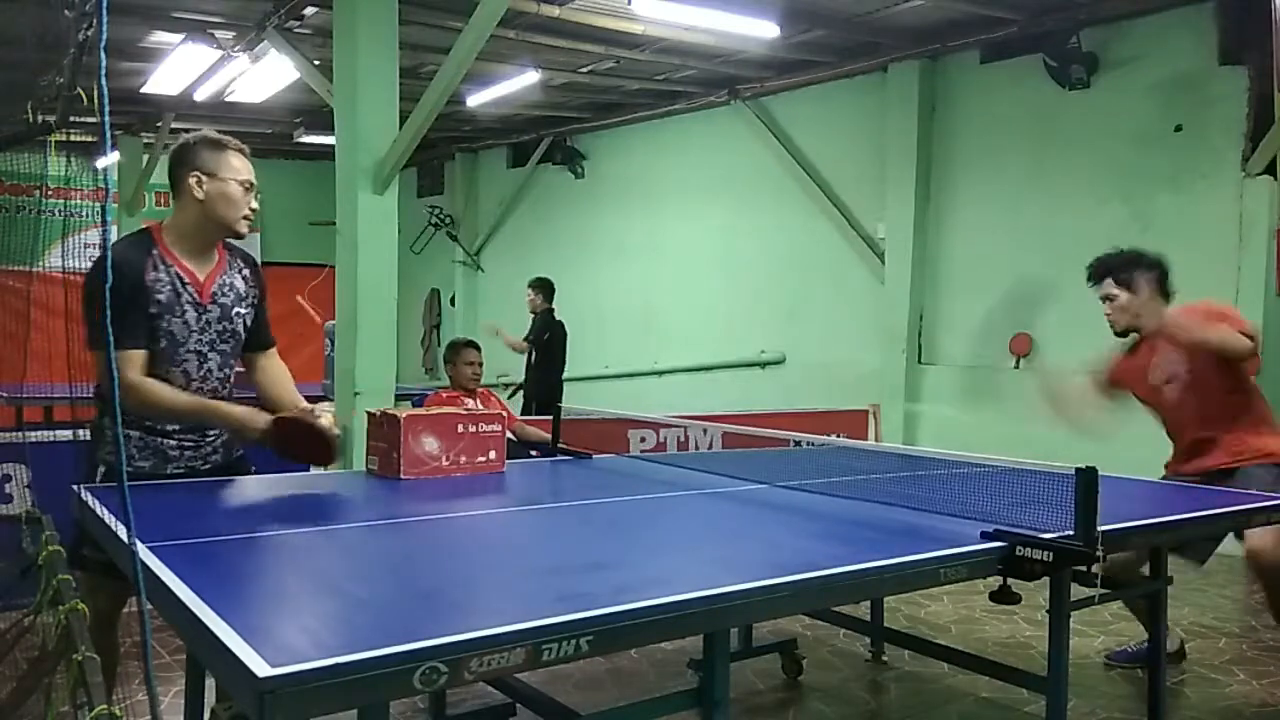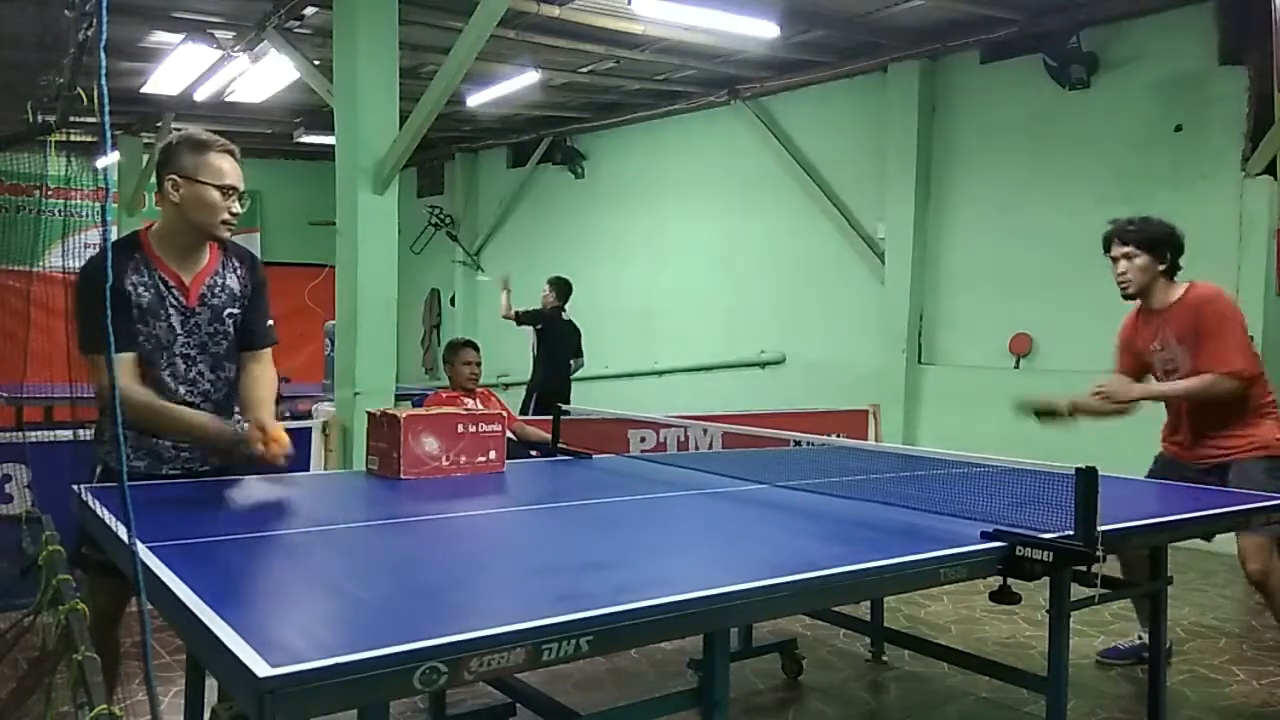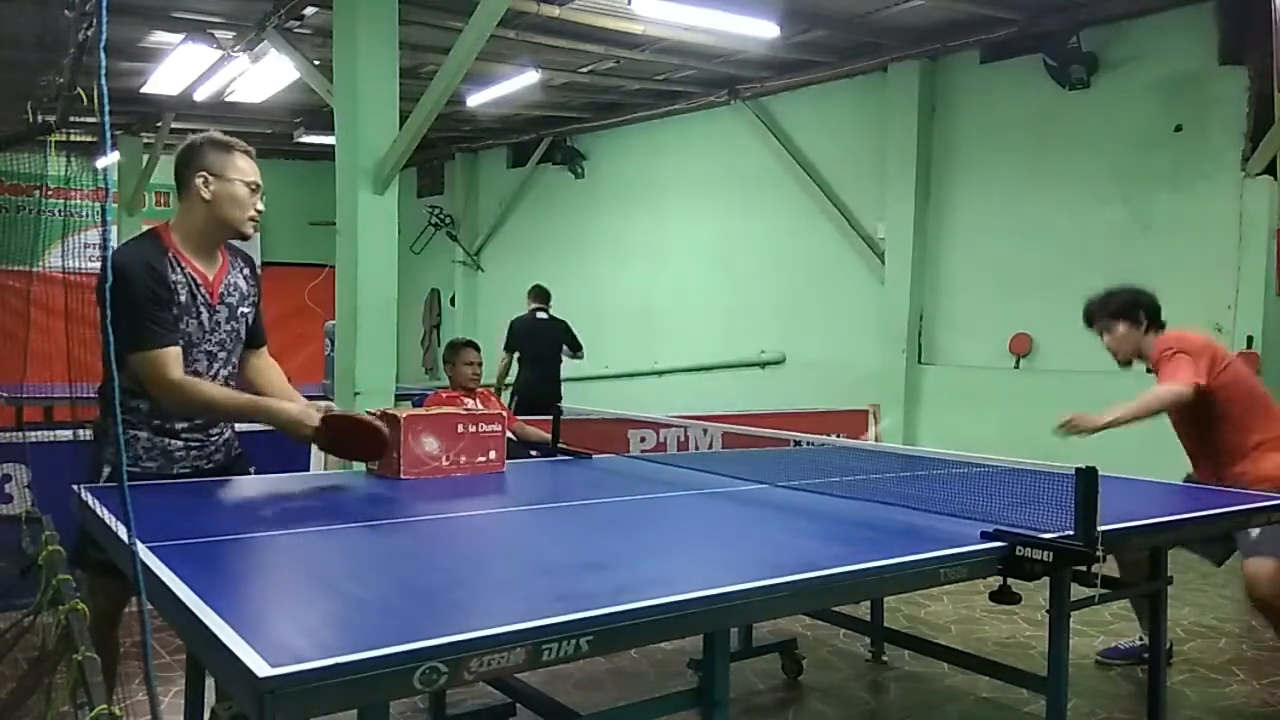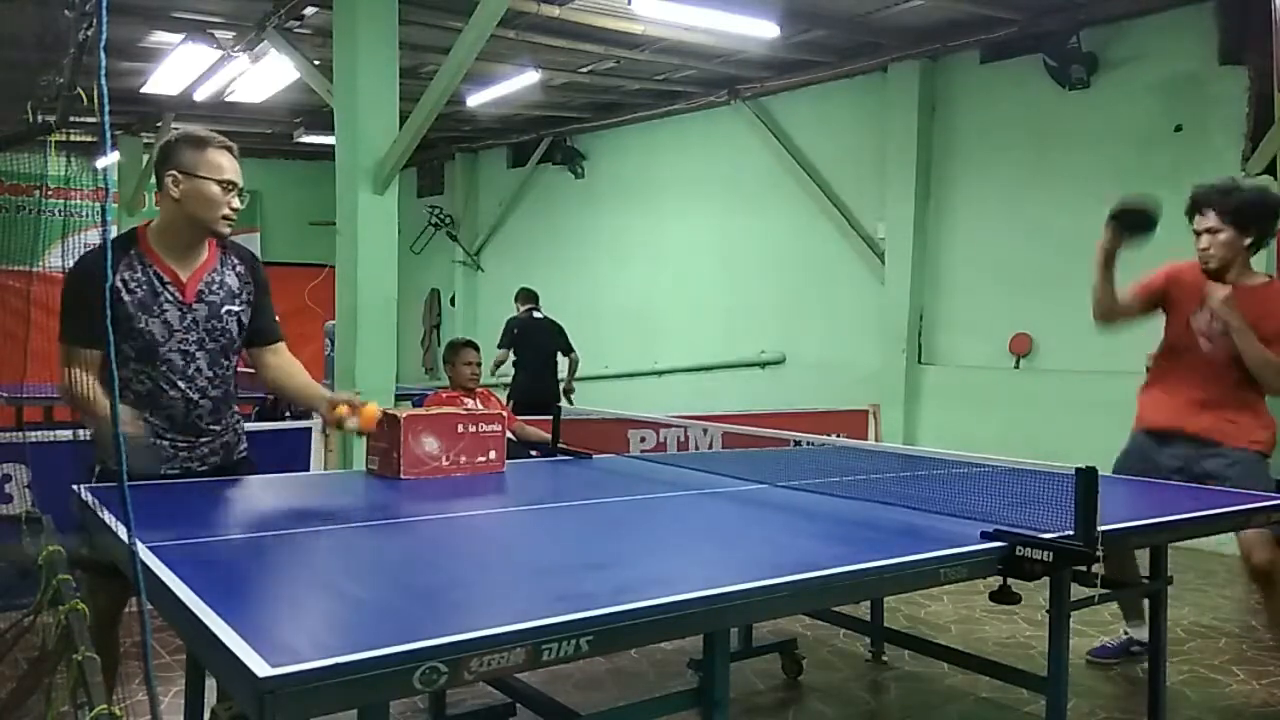
dt=0.5s
person 1, frame 1
left shoulder: (245, 271)
right shoulder: (124, 268)
left elbow: (262, 359)
right elbow: (123, 382)
left wrist: (301, 413)
right wrist: (229, 416)
left hip: (221, 465)
right hip: (135, 468)
right knee: (101, 605)
person 1, frame 2
left shoulder: (245, 268)
right shoulder: (109, 273)
left elbow: (257, 360)
right elbow: (118, 386)
left wrist: (262, 425)
right wrist: (198, 426)
left hip: (224, 466)
right hip: (135, 469)
right knee: (103, 608)
person 1, frame 3
left shoulder: (244, 270)
right shoulder: (136, 267)
right elbow: (167, 385)
left wrist: (302, 408)
right wrist: (273, 414)
left hip: (220, 462)
right hip: (140, 468)
right knee: (103, 606)
person 1, frame 4
left shoulder: (243, 267)
right shoulder: (101, 271)
left elbow: (270, 355)
right elbow: (78, 373)
left wrist: (325, 400)
right wrist: (106, 414)
left hip: (221, 463)
right hip: (134, 470)
right knee: (103, 607)
person 2, frame 1
left shoulder: (1206, 317)
right shoulder: (1132, 357)
left elbow: (1245, 350)
left wrist: (1166, 320)
right hip: (1190, 473)
right knee: (1114, 564)
right ankle: (1165, 642)
person 2, frame 2
left shoulder: (1209, 303)
right shoulder: (1134, 326)
left elbow: (1230, 382)
right elbow: (1119, 401)
left wrist: (1142, 390)
right wrist: (1071, 406)
right hip: (1184, 452)
right ankle: (1150, 637)
person 2, frame 3
left shoulder: (1174, 348)
right shoulder: (1168, 356)
left elbow: (1178, 391)
left wrist: (1103, 419)
right hip: (1216, 477)
right ankle: (1152, 642)
person 2, frame 4
right shoulder: (1179, 279)
right elbow: (1106, 315)
left wrist: (1233, 322)
right wrist: (1108, 254)
left hip: (1235, 444)
right hip: (1159, 436)
right ankle: (1137, 633)
